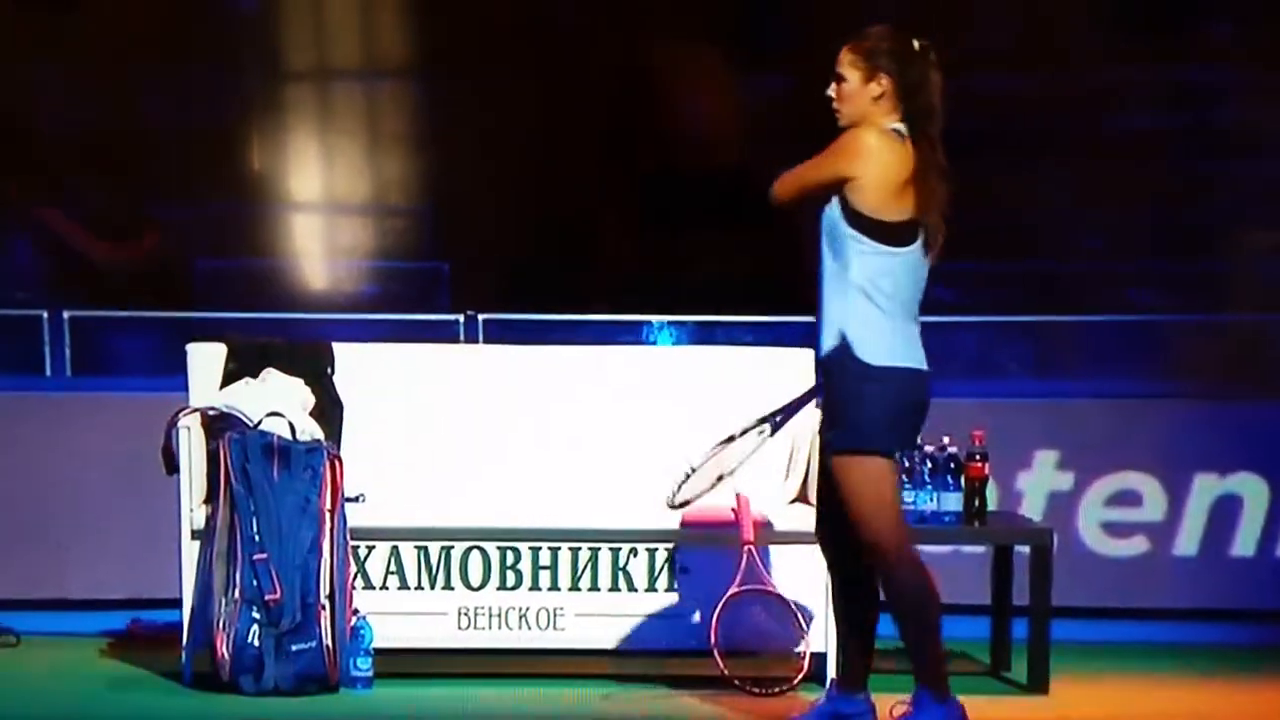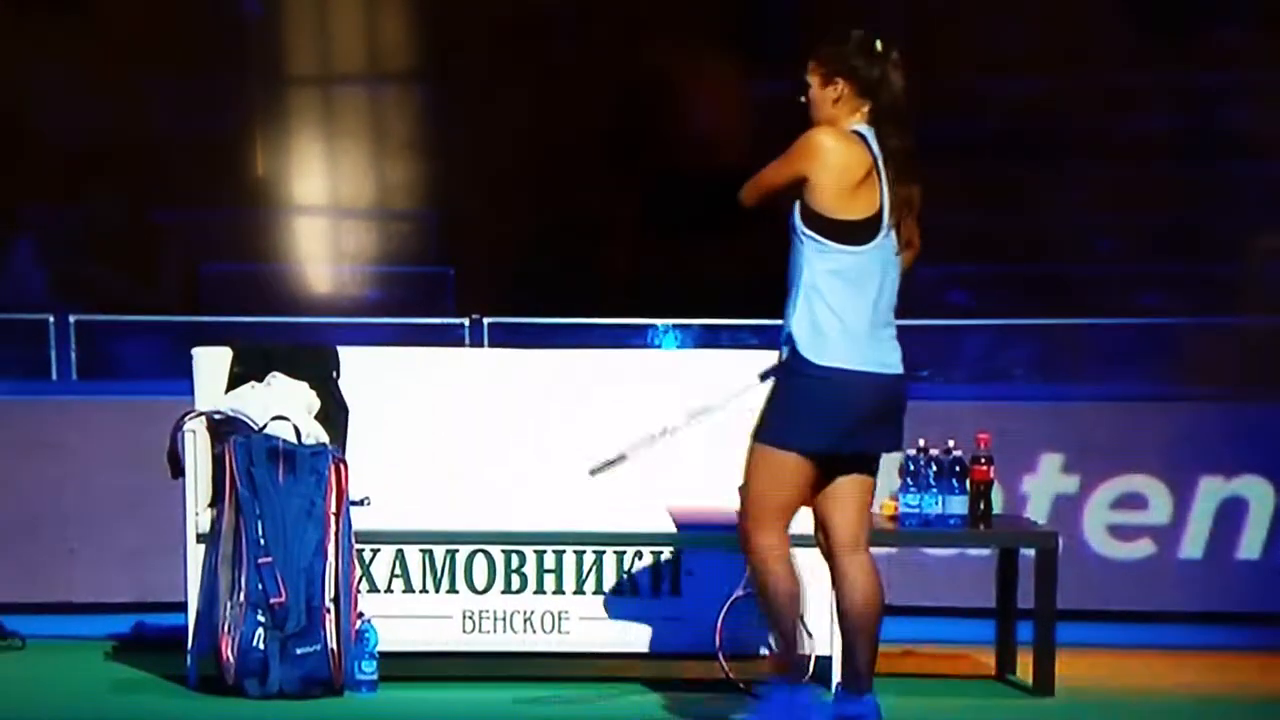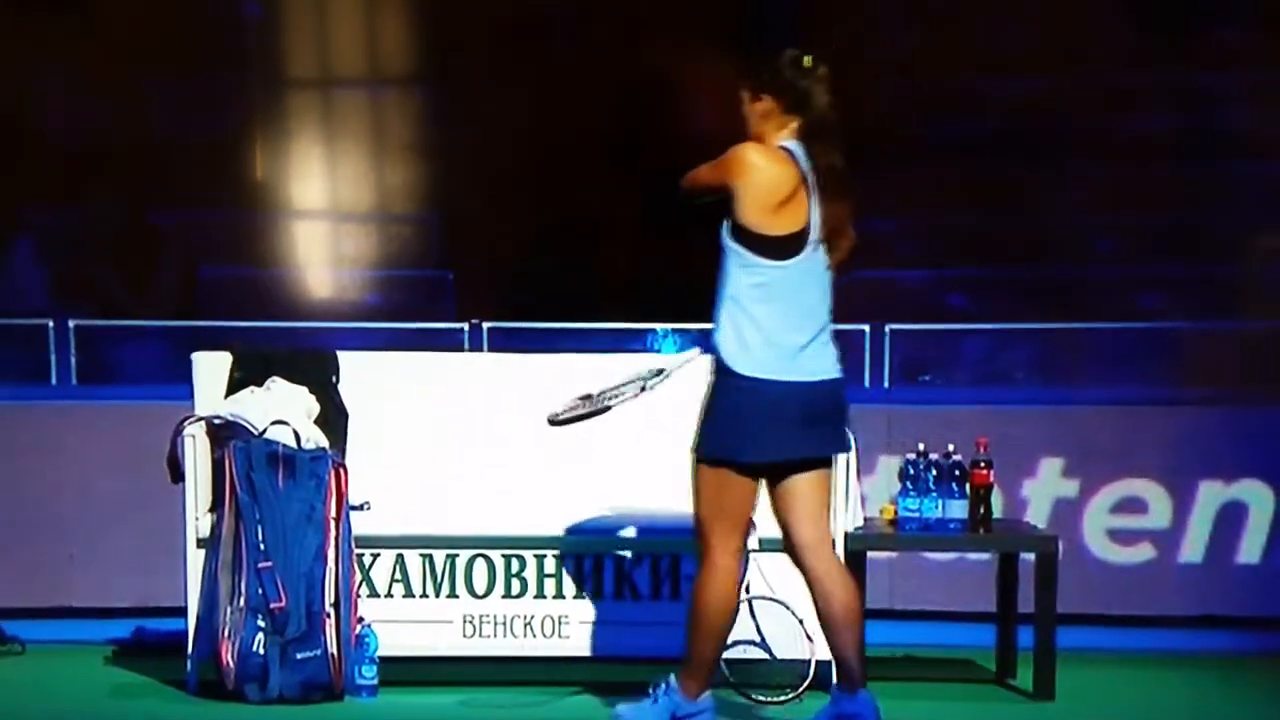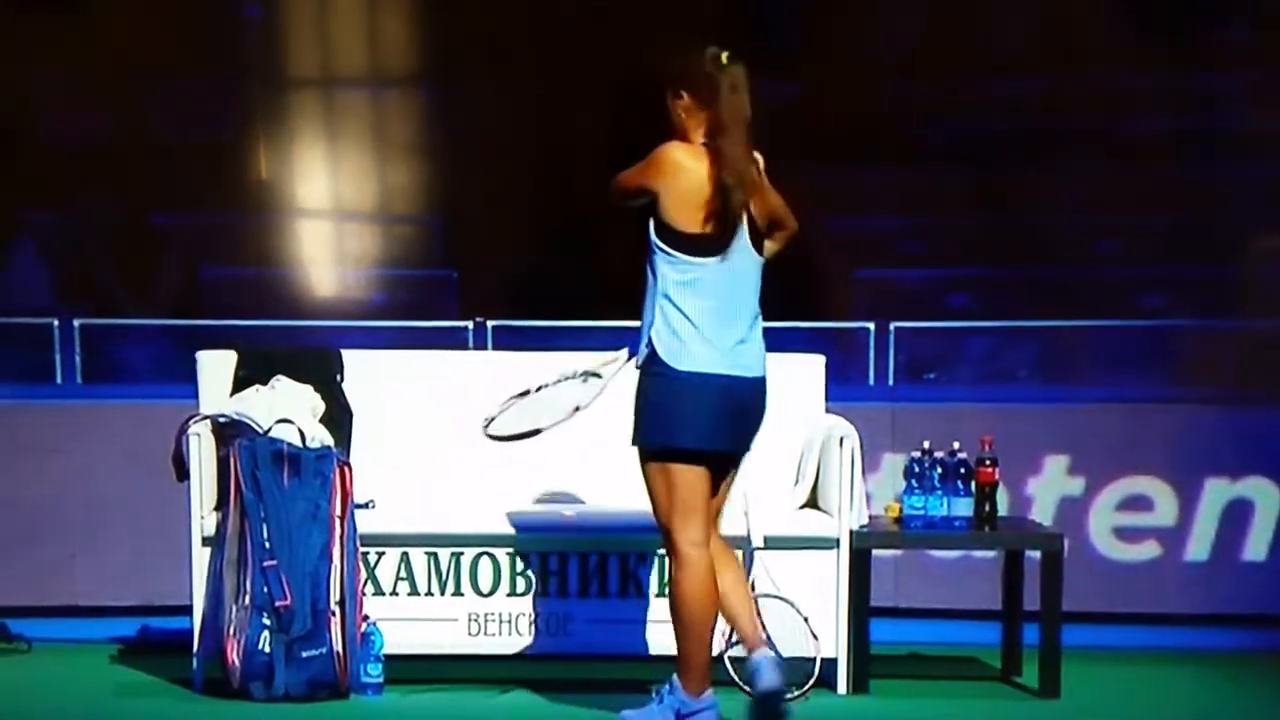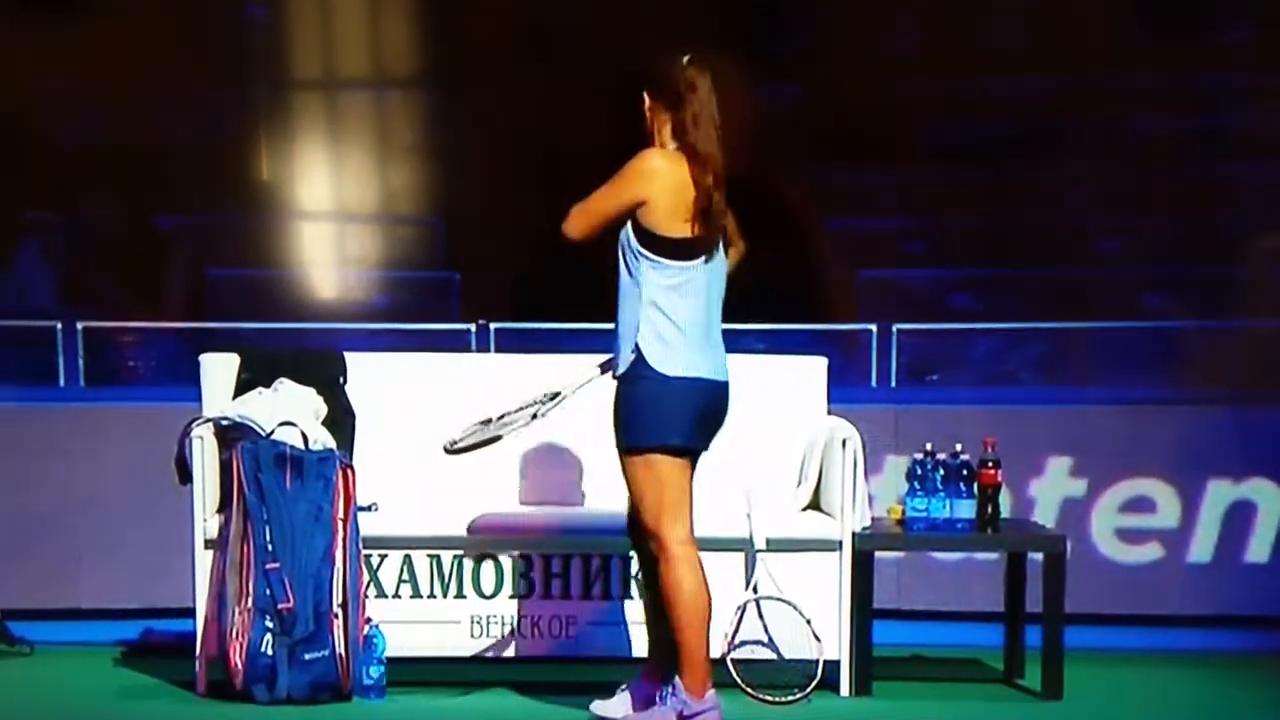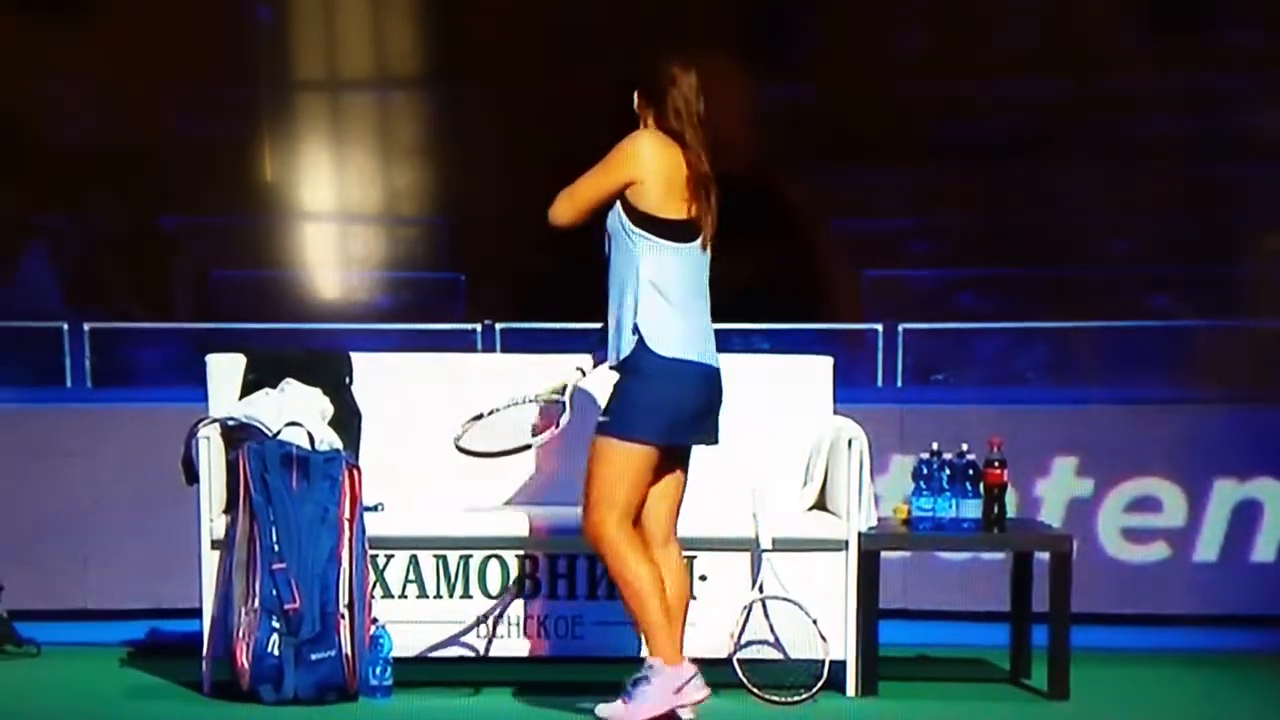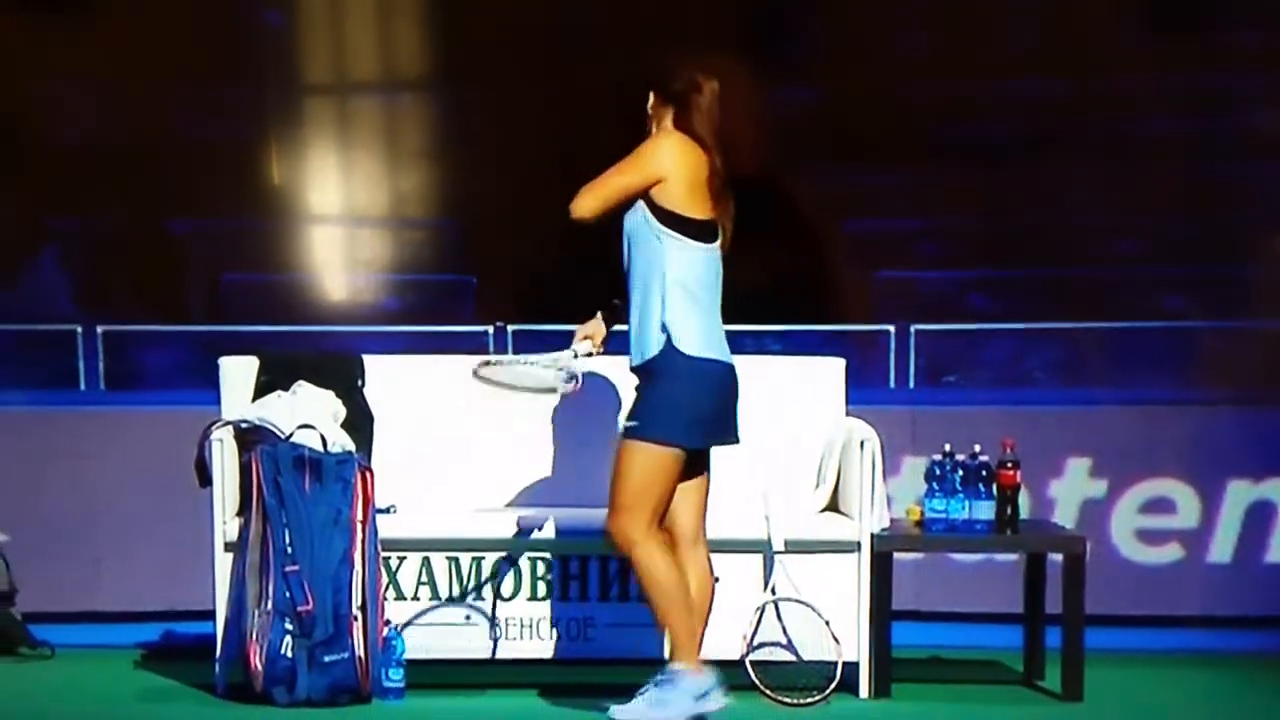
dt=0.4s
person 1, frame 1
left shoulder: (865, 146)
right shoulder: (910, 156)
left elbow: (781, 191)
right elbow: (931, 243)
left wrist: (825, 174)
left hip: (867, 373)
right hip: (886, 370)
left knee: (883, 546)
right knee: (847, 543)
person 1, frame 2
left shoulder: (825, 145)
right shoulder: (892, 158)
left elbow: (751, 195)
right elbow: (909, 247)
left hip: (823, 375)
right hip: (878, 376)
left knee: (760, 530)
right knee: (844, 544)
person 1, frame 3
left shoulder: (751, 164)
right shoulder: (819, 173)
left elbow: (688, 186)
left hip: (751, 387)
right hip: (814, 387)
left knee: (721, 546)
right knee: (814, 548)
person 1, frame 4
left shoulder: (676, 160)
right shoulder: (749, 173)
left elbow: (618, 187)
right elbow: (784, 229)
left hip: (683, 379)
right hip: (743, 381)
left knee: (686, 541)
right knee: (709, 535)
right ankle: (760, 657)
person 1, frame 5
left shoulder: (654, 167)
right shoulder: (706, 178)
left elbow: (574, 227)
right elbow: (733, 248)
left wrist: (621, 200)
left hip: (661, 380)
right hip: (701, 379)
left knee: (671, 541)
right knee: (648, 532)
person 1, frame 6
left shoulder: (644, 149)
right shoulder: (693, 176)
left elbow: (561, 213)
left wrist: (610, 187)
right wrist: (622, 328)
left hip: (659, 368)
right hip: (686, 369)
left knee: (605, 523)
right knee: (657, 533)
person 1, frame 7
left shoulder: (669, 150)
right shoulder: (699, 173)
left elbow: (582, 206)
left wrist: (625, 177)
right wrist: (610, 320)
left hip: (682, 369)
right hip: (688, 369)
left knee: (630, 525)
right knee: (682, 535)
